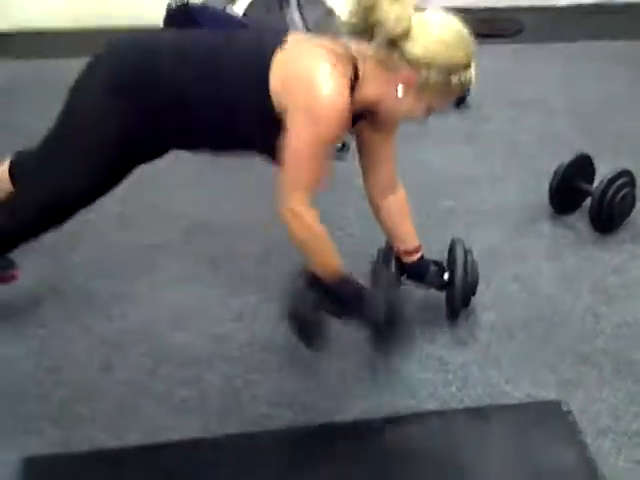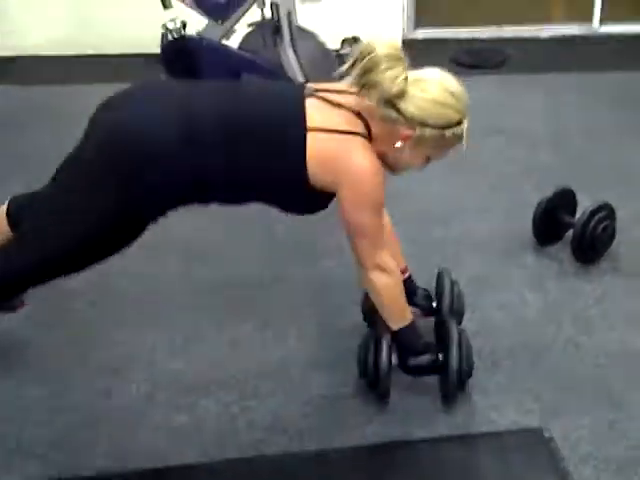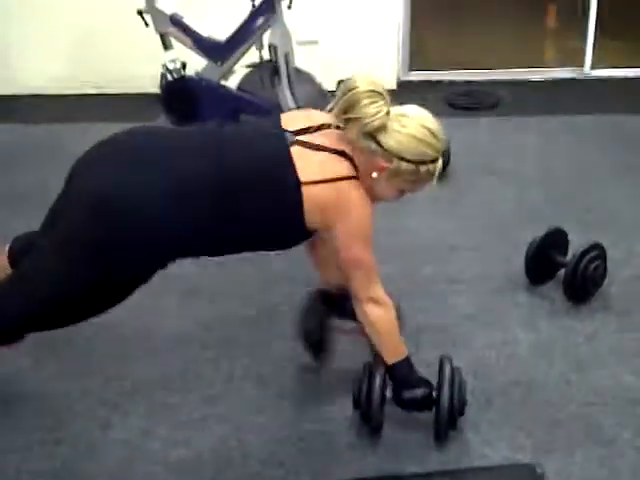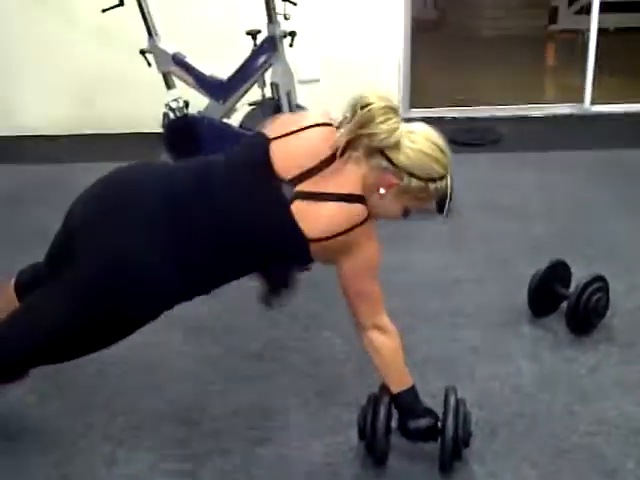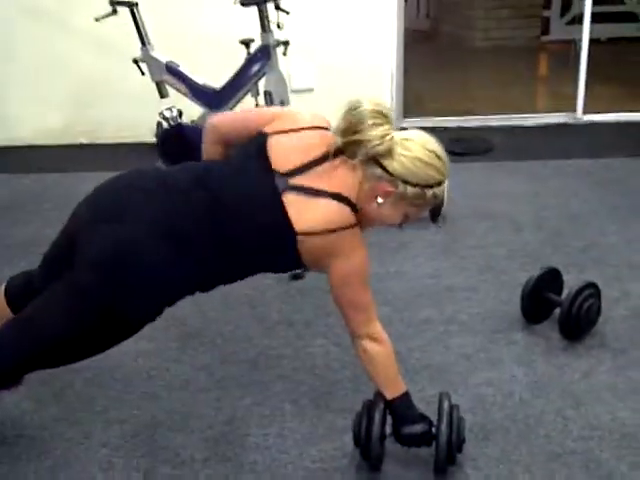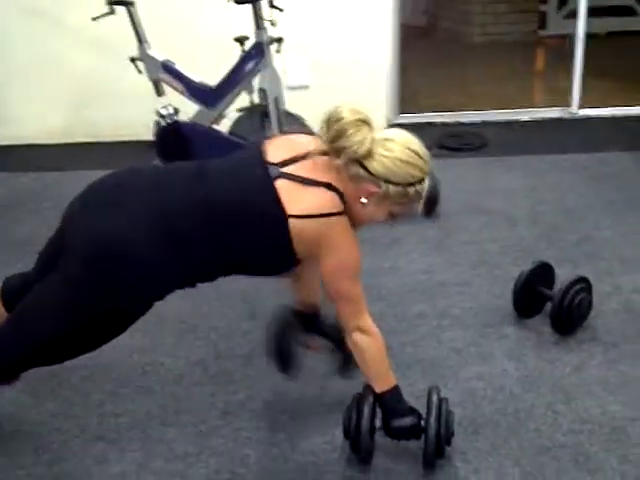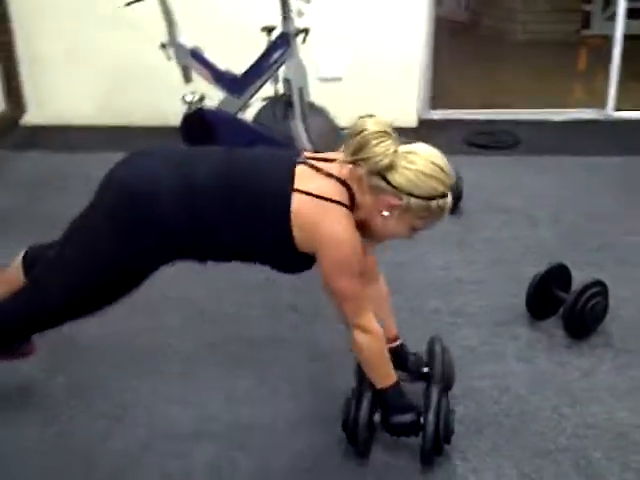
dt=0.3s
person 1, frame 1
left shoulder: (371, 81)
right shoulder: (325, 94)
left elbow: (385, 188)
right elbow: (295, 207)
left wrist: (415, 261)
right wrist: (338, 286)
left hip: (152, 84)
right hip: (128, 90)
right knee: (44, 192)
person 1, frame 2
left shoulder: (360, 108)
right shoulder: (357, 162)
left elbow: (373, 216)
right elbow: (375, 265)
left wrist: (407, 286)
right wrist: (411, 340)
left hip: (147, 114)
right hip: (137, 159)
left knee: (49, 212)
right knee: (45, 244)
person 1, frame 3
left shoulder: (322, 124)
right shoulder: (348, 198)
right elbow: (370, 297)
left wrist: (335, 293)
right wrist: (403, 376)
right hip: (129, 222)
left knee: (44, 251)
person 1, frame 4
left shoulder: (315, 128)
right shoulder: (353, 231)
right elbow: (375, 326)
right wrist: (410, 406)
right hip: (133, 273)
left knee: (45, 281)
person 1, frame 5
left shoulder: (311, 129)
right shoulder: (340, 234)
left elbow: (218, 127)
right elbow: (366, 333)
right wrist: (403, 410)
left hip: (120, 198)
right hip: (129, 268)
left knee: (39, 287)
person 1, frame 6
left shoulder: (305, 146)
right shoulder: (331, 226)
right elbow: (357, 326)
left wrist: (308, 309)
right wrist: (393, 404)
left hip: (115, 197)
right hip: (120, 259)
person 1, frame 7
left shoulder: (360, 182)
right shoulder: (334, 226)
left elbow: (368, 281)
right elbow: (361, 323)
left wrist: (395, 347)
right wrist: (392, 398)
left hip: (156, 183)
right hip: (139, 215)
left knee: (60, 262)
right knee: (46, 299)
